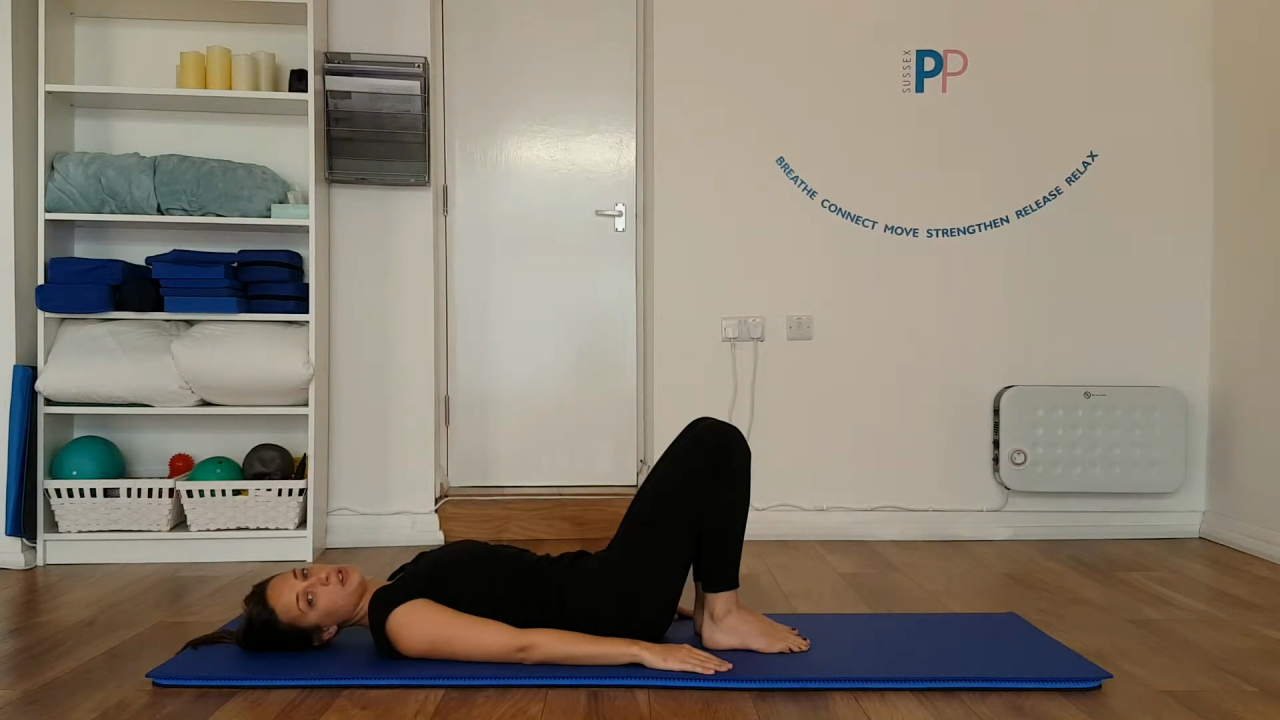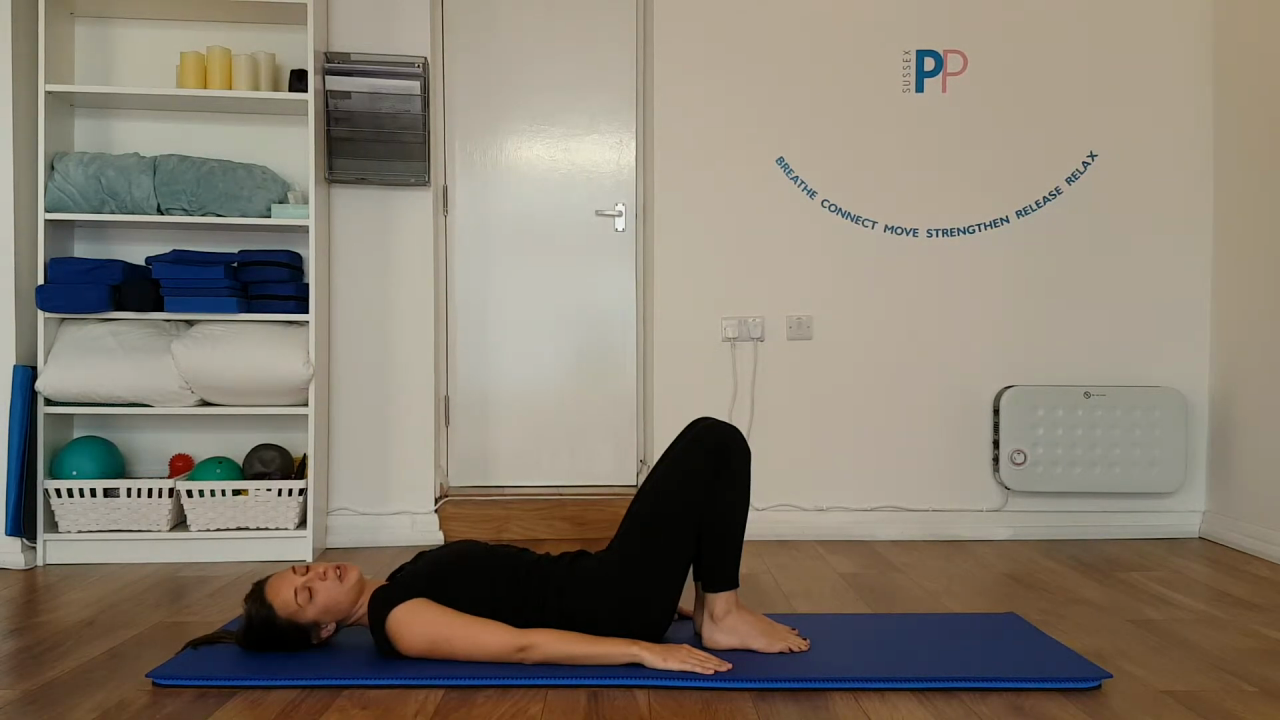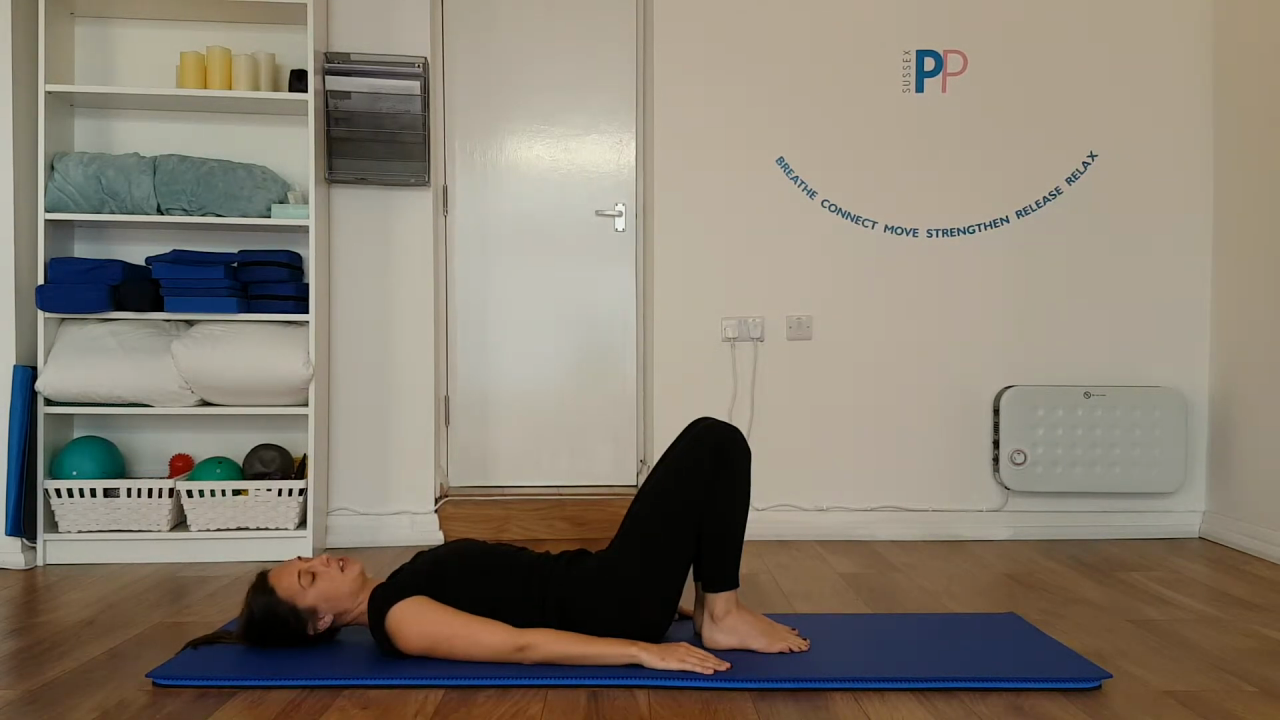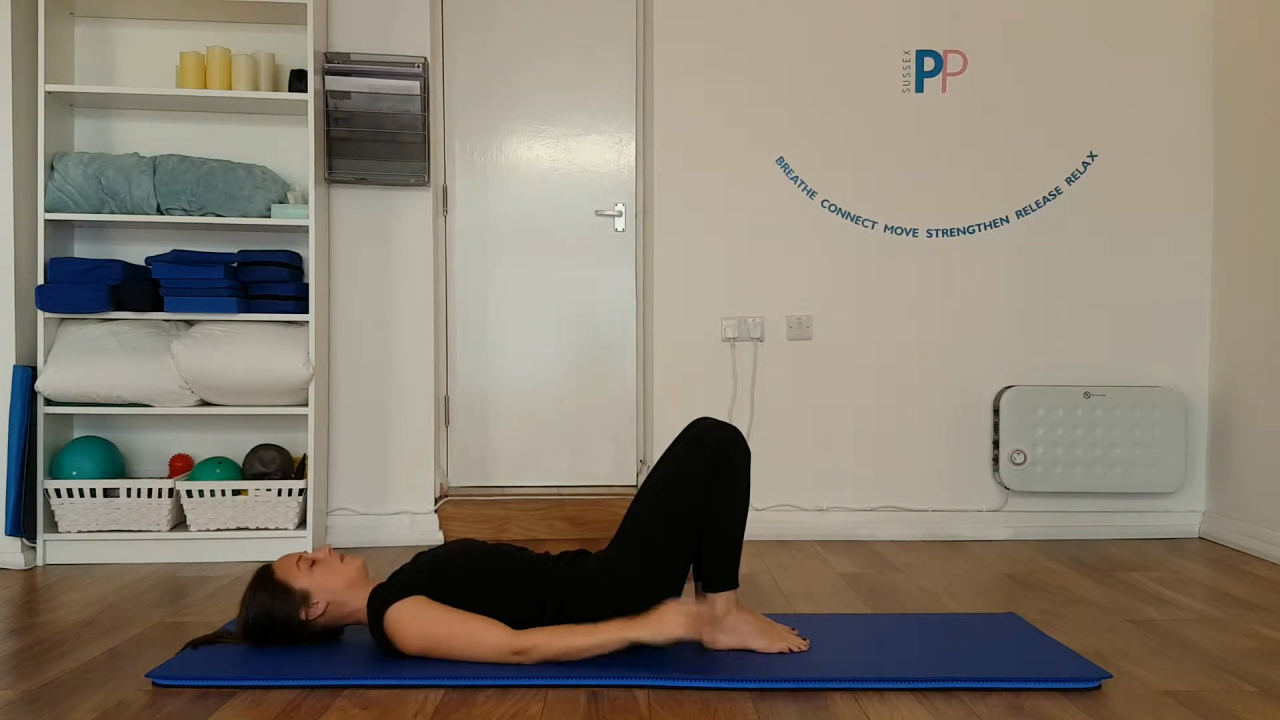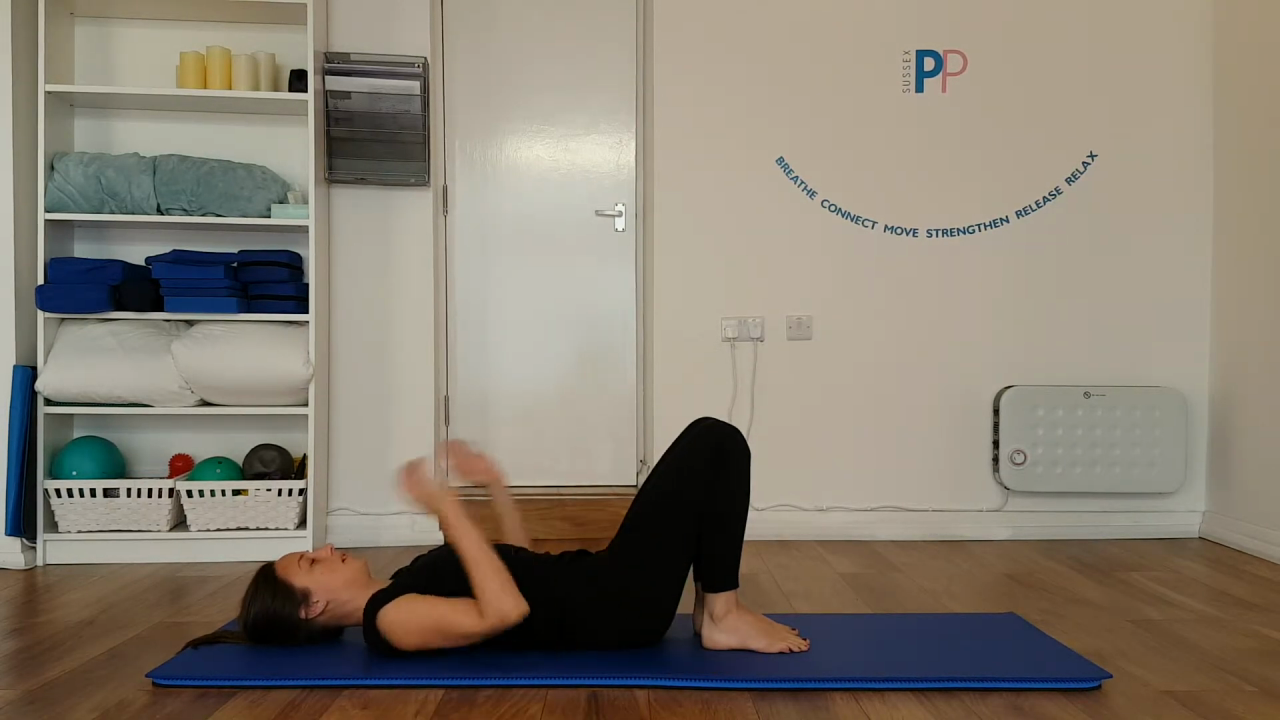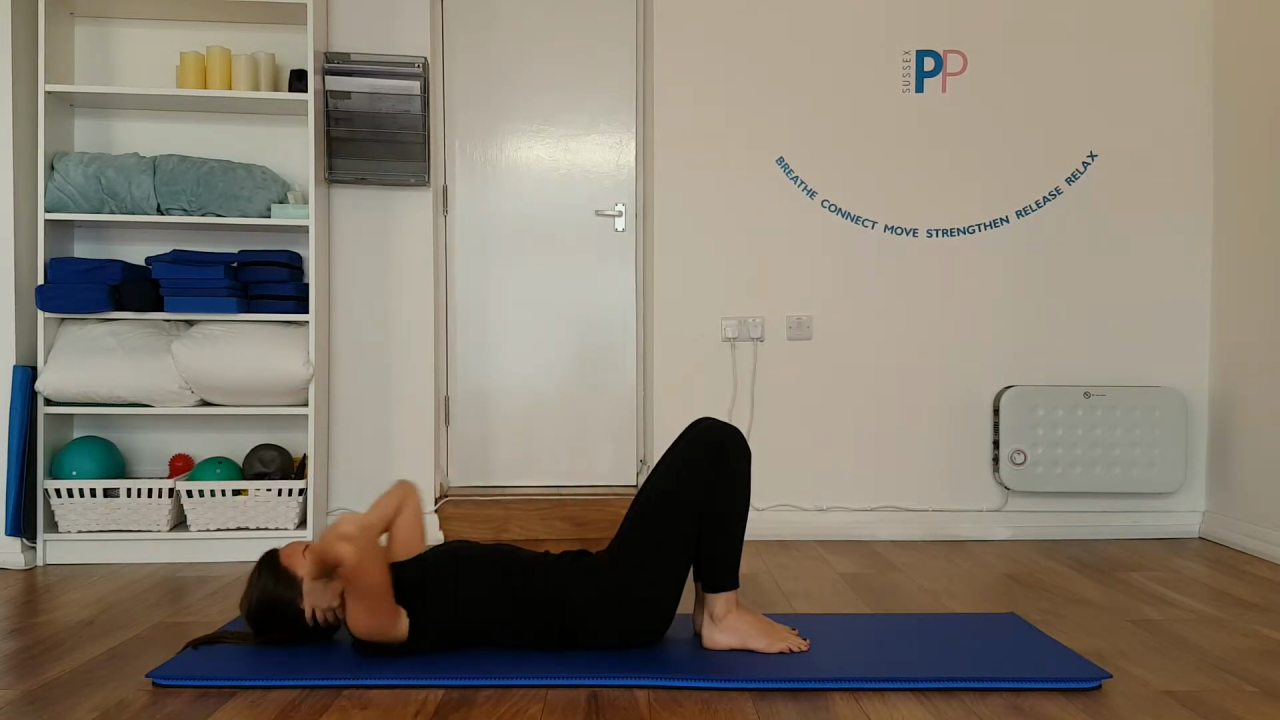
dt=0.3s
person 1, frame 1
left shoulder: (401, 588)
right shoulder: (400, 624)
right elbow: (522, 645)
left wrist: (658, 600)
right wrist: (644, 650)
left hip: (591, 582)
right hip: (610, 609)
left knee: (711, 438)
right knee: (714, 445)
left ankle: (713, 609)
right ankle: (722, 618)
person 1, frame 2
left shoulder: (400, 591)
right shoulder: (399, 624)
right elbow: (522, 645)
left wrist: (661, 602)
right wrist: (643, 649)
left hip: (595, 585)
right hip: (612, 608)
left knee: (710, 441)
right knee: (714, 445)
left ankle: (714, 609)
right ankle: (722, 619)
person 1, frame 3
left shoulder: (399, 591)
right shoulder: (399, 620)
right elbow: (521, 644)
left wrist: (659, 602)
right wrist: (643, 650)
left hip: (593, 583)
right hip: (610, 608)
left knee: (712, 441)
right knee: (714, 444)
left ankle: (714, 610)
right ankle: (722, 618)
person 1, frame 4
left shoulder: (398, 596)
right shoulder: (397, 621)
right elbow: (523, 644)
left wrist: (658, 574)
right wrist: (640, 628)
left hip: (597, 584)
right hip: (613, 594)
left knee: (712, 440)
right knee: (715, 444)
left ankle: (716, 610)
right ankle: (723, 620)
person 1, frame 5
left shoulder: (399, 599)
right shoulder: (393, 622)
right elbow: (507, 613)
left wrist: (494, 485)
right wrist: (449, 513)
left hip: (583, 589)
right hip: (611, 612)
left knee: (711, 439)
right knee: (714, 444)
left ankle: (715, 610)
right ankle: (723, 618)
person 1, frame 6
left shoulder: (392, 586)
right shoulder: (376, 620)
left elbow: (404, 494)
right elbow: (348, 552)
left wrist: (344, 542)
right wrist: (329, 554)
left hip: (590, 589)
right hip: (610, 612)
left knee: (711, 440)
right knee: (715, 444)
left ankle: (716, 610)
right ankle: (724, 619)
